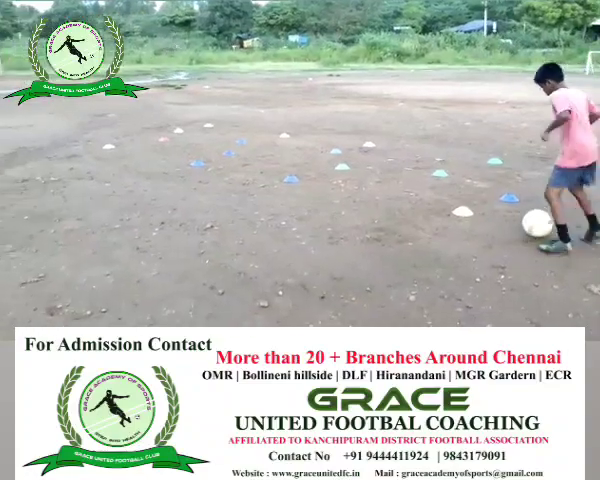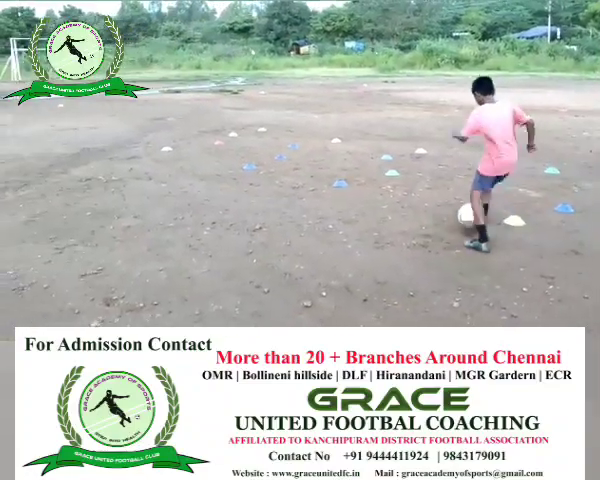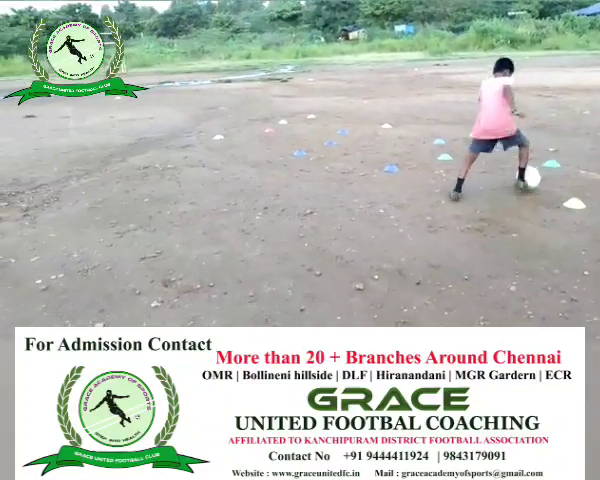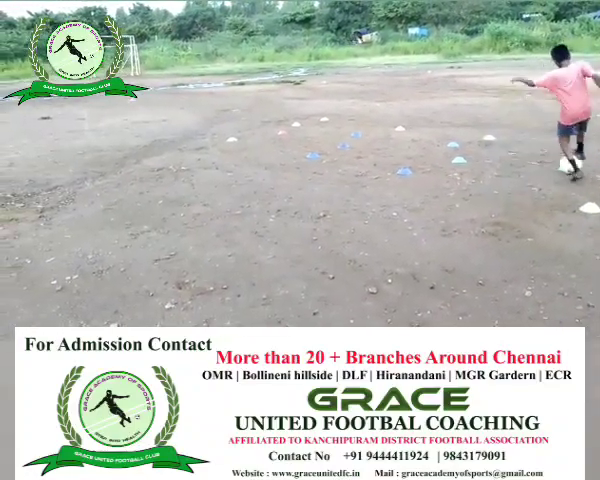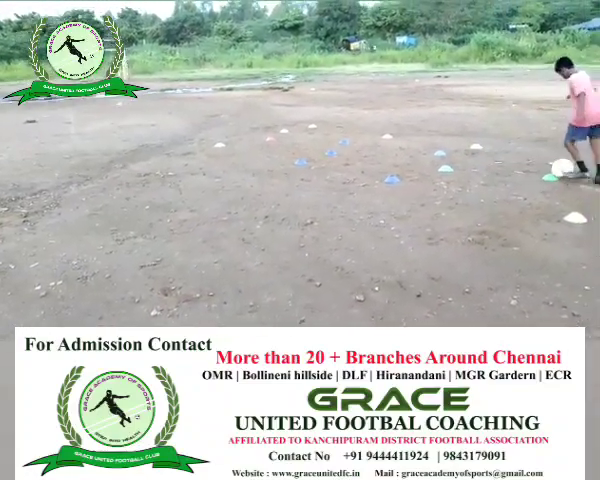
dt=0.7s
person 1, frame 1
left shoulder: (557, 96)
right shoulder: (578, 93)
left elbow: (565, 115)
left wrist: (548, 129)
left hip: (574, 155)
left knee: (551, 194)
right knee: (577, 190)
left ankle: (564, 241)
person 1, frame 2
left shoulder: (478, 113)
right shoulder: (509, 106)
left elbow: (463, 137)
right elbow: (529, 122)
left wrist: (456, 135)
right wrist: (531, 142)
left hip: (493, 163)
right hip: (511, 161)
left knee: (475, 196)
right knee: (485, 189)
left ankle: (483, 240)
right ankle: (482, 220)
person 1, frame 3
left shoulder: (485, 83)
right shoulder: (506, 81)
right elbow: (507, 87)
right wrist: (513, 108)
left hip: (483, 129)
right hip: (504, 127)
left knee: (469, 159)
right knee: (524, 144)
left ankle: (456, 191)
right ankle: (521, 180)
person 1, frame 4
left shoulder: (554, 75)
right shoulder: (581, 65)
left elbow: (533, 83)
left wrist: (520, 79)
left hip: (570, 115)
right hip: (585, 112)
left knee: (564, 141)
right knee: (581, 131)
left ankle: (576, 170)
right ankle: (580, 151)
person 1, frame 5
left shoulder: (573, 79)
right shoulder: (584, 75)
left elbow: (582, 94)
left wrist: (581, 112)
left hip: (581, 118)
left knee: (568, 142)
left ankle: (583, 170)
